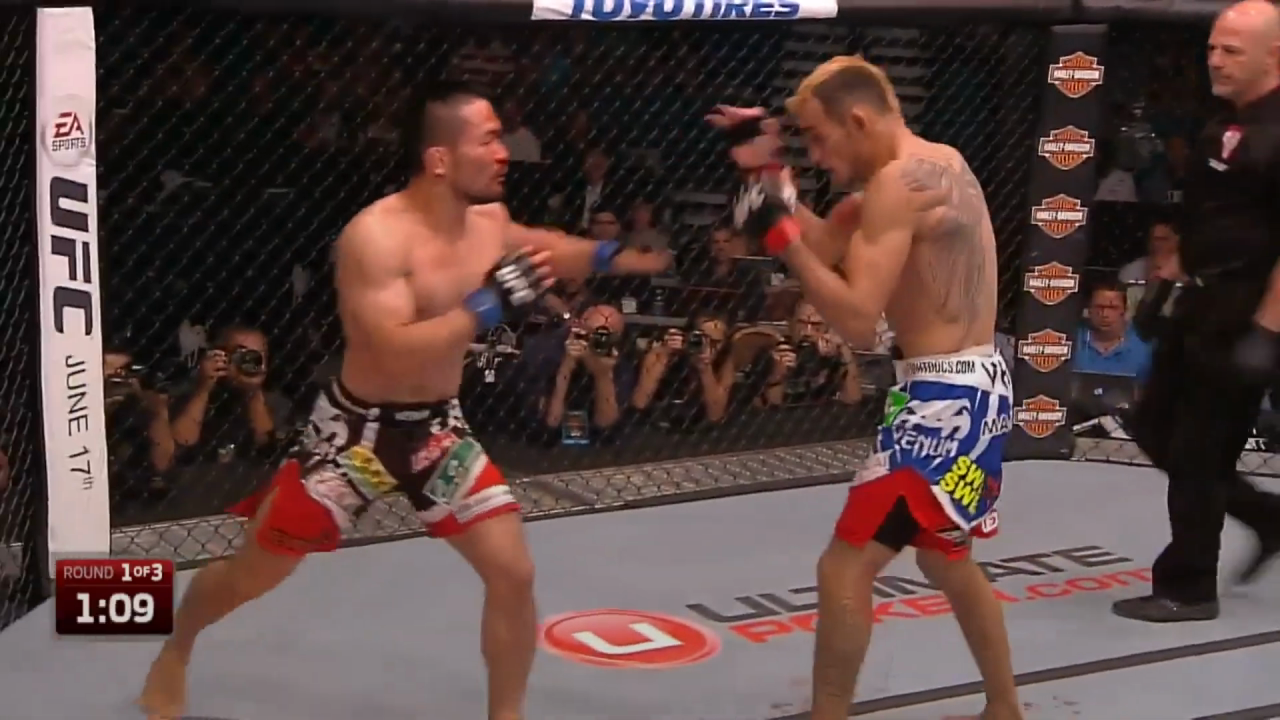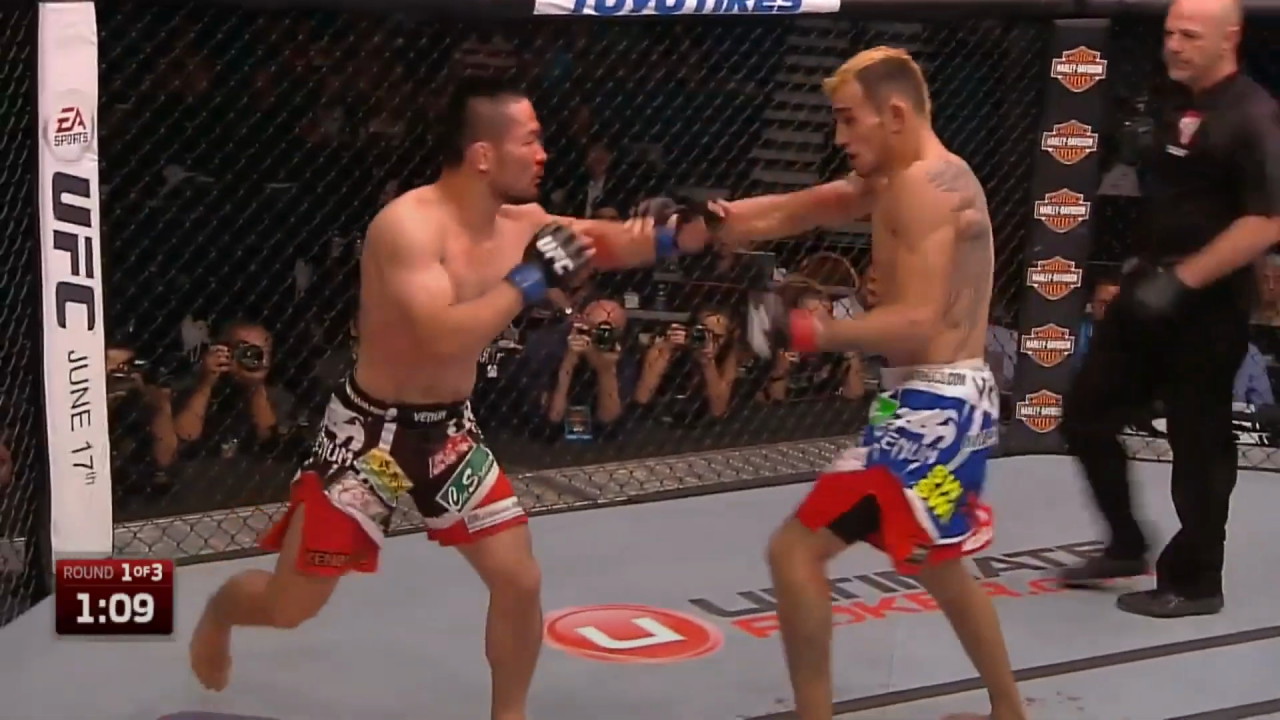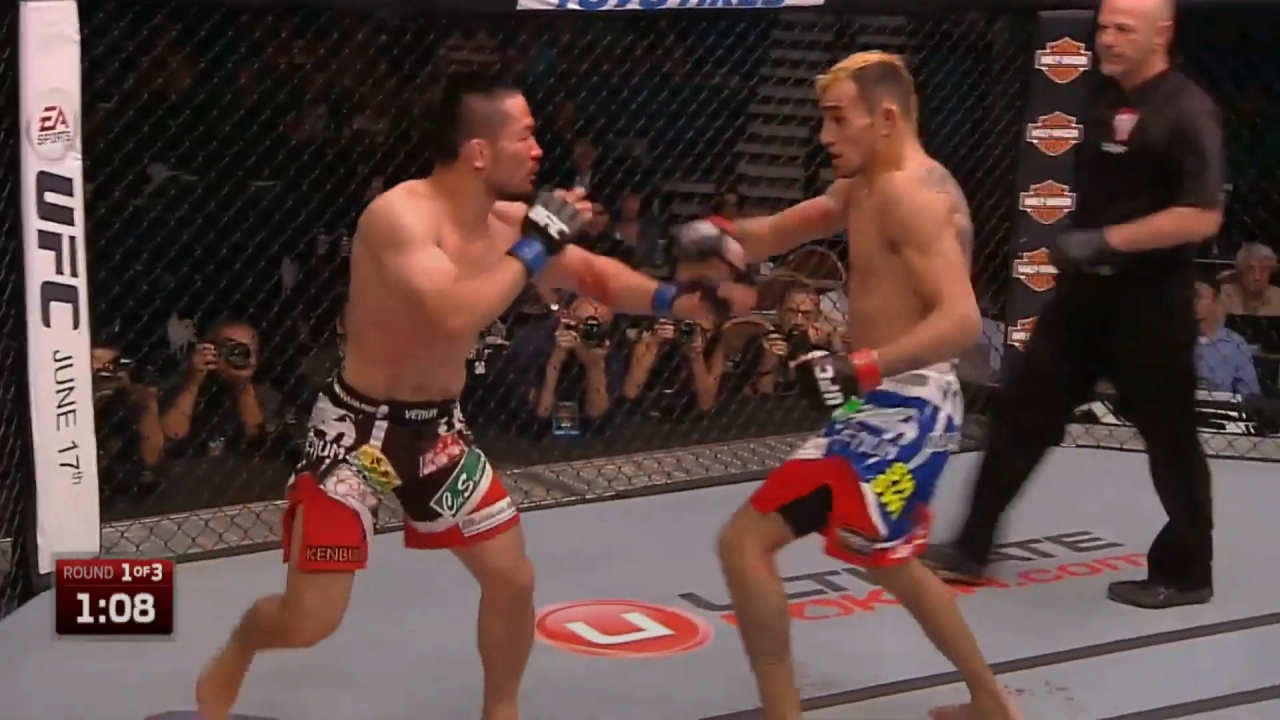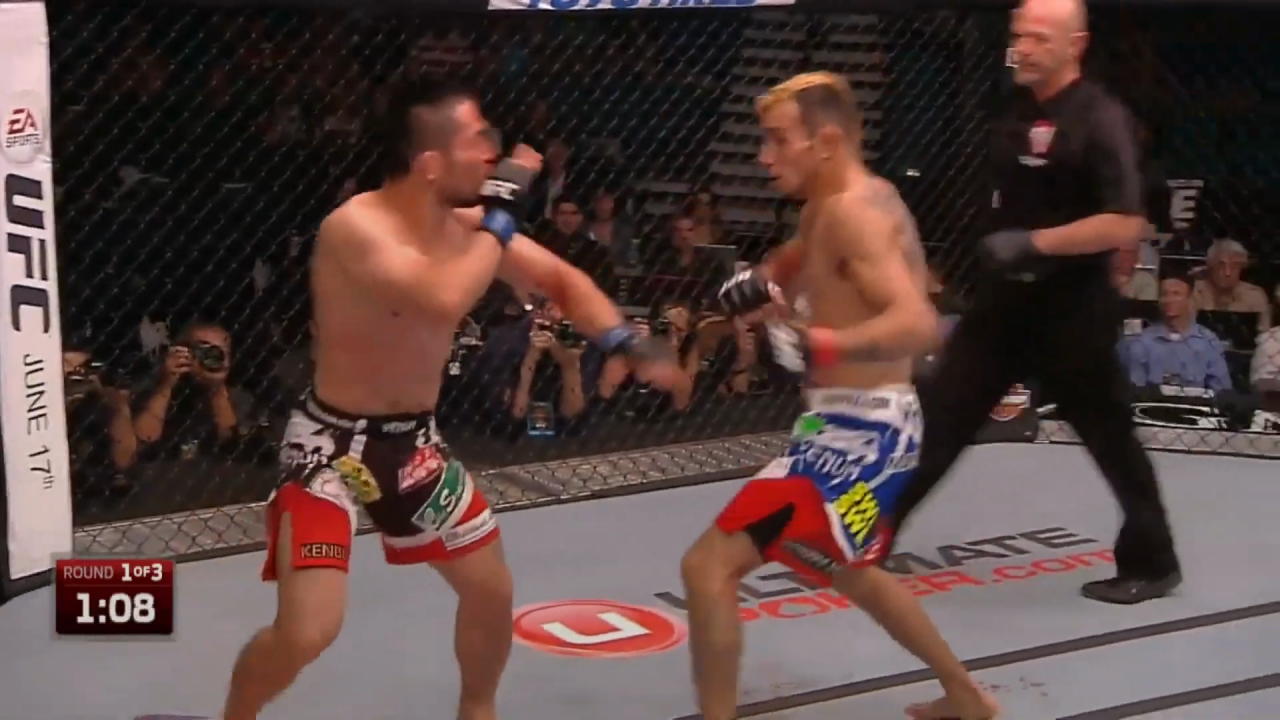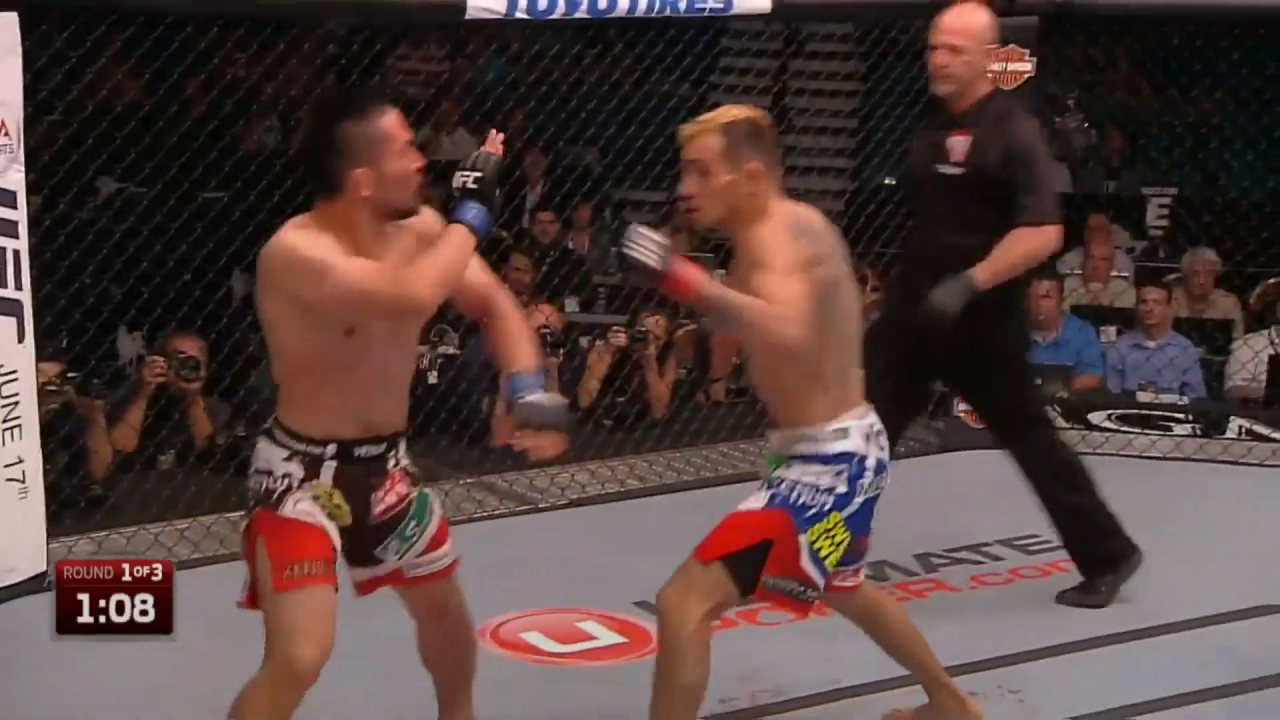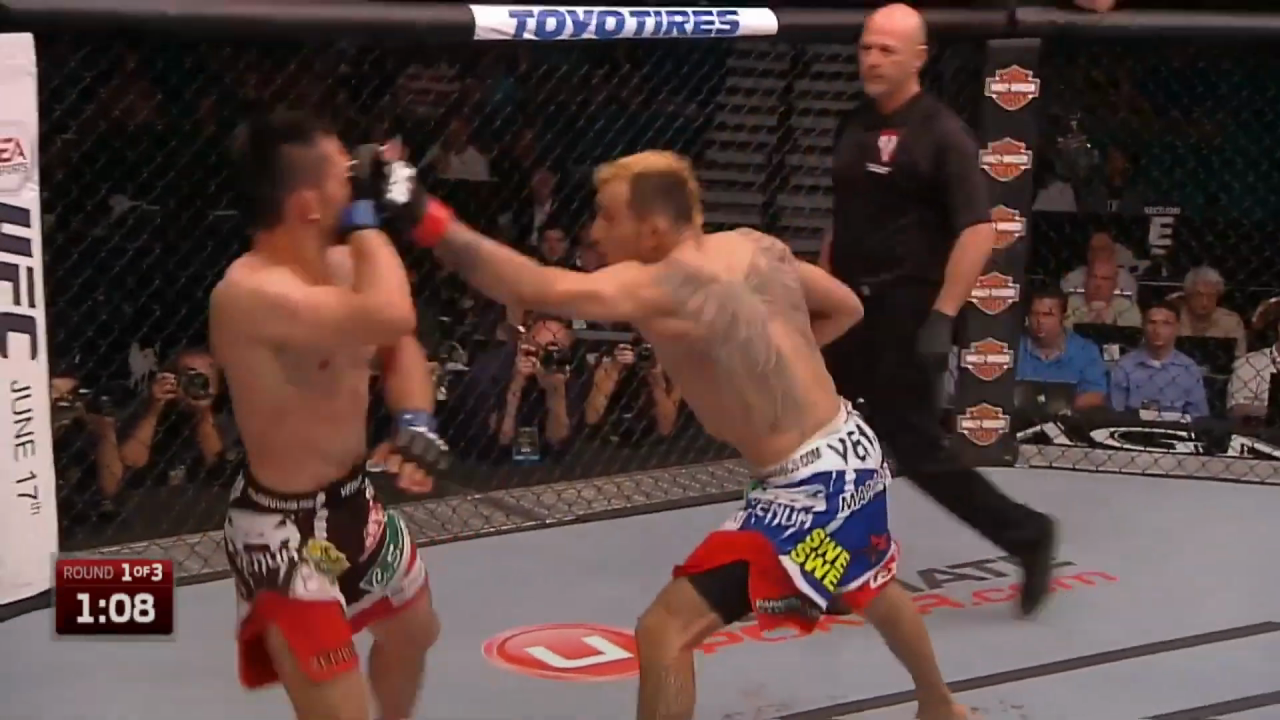
dt=0.1s
person 1, frame 1
left shoulder: (904, 182)
right shoulder: (924, 164)
left elbow: (856, 312)
right elbow: (828, 239)
left wrist: (782, 235)
right wrist: (769, 169)
left hip: (946, 395)
right hip: (970, 390)
left knee: (844, 572)
right knee: (945, 560)
person 1, frame 2
left shoulder: (925, 186)
right shoulder: (896, 177)
left elbow: (916, 324)
right elbow: (798, 211)
left wrist: (809, 332)
right wrist: (720, 215)
left hip: (930, 404)
right hip: (954, 400)
left knee: (794, 552)
right knee: (938, 566)
person 1, frame 3
left shoulder: (912, 192)
right shoulder: (872, 185)
left elbow: (961, 321)
right elbow: (782, 230)
left wrist: (867, 365)
right wrist: (720, 235)
left hip: (898, 411)
right hip: (918, 407)
left knee: (743, 542)
right knee: (890, 562)
person 1, frame 4
left shoulder: (852, 211)
right shoulder: (830, 206)
left elbow: (915, 321)
right elbow: (787, 272)
left wrist: (821, 345)
right wrist: (756, 289)
left hip: (857, 430)
right hip: (874, 424)
left knee: (708, 567)
right knee: (853, 575)
person 1, frame 5
left shoulder: (774, 242)
right shoulder: (804, 222)
left elbow: (786, 335)
left wrist: (687, 282)
right wrist: (736, 328)
left hip: (823, 463)
right hip: (850, 445)
left knee: (681, 605)
right knee: (841, 588)
person 1, frame 6
left shoulder: (660, 284)
right shoulder: (757, 247)
right elbow: (847, 309)
left hip: (809, 488)
right hip: (853, 454)
left knee: (664, 634)
right knee: (871, 591)
person 2, frame 1
left shoulder: (489, 221)
right shoulder: (374, 236)
left elbow: (540, 250)
right elbow: (394, 352)
left wrist: (609, 256)
right wrist: (493, 301)
left hip: (438, 427)
right hip: (353, 428)
left knee: (513, 572)
right knee: (251, 571)
right ankle: (176, 649)
person 2, frame 2
left shoulder: (519, 222)
right shoulder: (406, 225)
left elbow: (592, 240)
right elbow: (442, 337)
left wrist: (666, 240)
right wrist: (533, 277)
left hip: (450, 427)
right hip: (369, 428)
left knee: (517, 581)
right knee: (292, 602)
right ankle: (217, 616)
person 2, frame 3
left shoulder: (507, 219)
right shoulder: (396, 216)
left elbow: (591, 272)
right elbow: (455, 317)
left wrist: (677, 298)
right wrist: (532, 245)
left hip: (438, 426)
right hip: (357, 430)
left knee: (513, 580)
right knee: (311, 619)
right ankle: (238, 652)
person 2, frame 4
left shoulder: (467, 225)
right shoulder: (355, 228)
left elbow: (560, 279)
right elbow: (441, 301)
left wrist: (625, 342)
right wrist: (499, 221)
left hip: (413, 441)
right hip: (333, 441)
left knee: (491, 590)
right knee: (308, 632)
person 2, frame 5
left shoulder: (414, 233)
right shoulder: (295, 256)
left elbow: (495, 305)
right elbow: (415, 298)
left wrist: (530, 389)
right wrist: (472, 209)
left hip: (383, 463)
right hip: (300, 469)
left knee: (445, 612)
right knee: (298, 660)
person 2, frame 6
left shoulder: (344, 257)
right shoulder: (251, 296)
left elbow: (400, 343)
right elbow: (389, 317)
left wrist: (416, 425)
right wrist: (368, 214)
left hip: (351, 500)
right hip: (281, 529)
left knee: (415, 630)
person 3, frame 1
right shoulder: (1228, 121)
right wrist: (1166, 279)
right hip: (1201, 305)
left knee: (1199, 450)
right knee: (1158, 430)
left ankle: (1182, 589)
person 3, frame 2
right shoulder: (1182, 105)
left wrist: (1181, 278)
left hip: (1207, 301)
right hip: (1155, 287)
left knee: (1198, 442)
right knee: (1086, 411)
right ankle: (1126, 543)
person 3, frame 3
left shoulder: (1186, 111)
right shoulder: (1106, 100)
left elbow: (1202, 216)
left wrist: (1106, 242)
left hip: (1150, 296)
right hip: (1087, 286)
left knee: (1168, 434)
right knee: (1021, 411)
person 3, frame 4
left shoulder: (1100, 120)
right shoulder: (1015, 109)
left elbow: (1125, 224)
left wrist: (1032, 244)
left hip: (1072, 302)
right hip: (1004, 293)
left knee: (1107, 435)
right knee: (942, 414)
person 3, frame 5
left shoulder: (1013, 133)
right shoulder: (930, 125)
left elbow: (1041, 234)
left wrist: (966, 284)
left hip: (976, 314)
right hip: (912, 307)
left knee: (1026, 437)
person 3, frame 6
left shoulder: (941, 132)
right shoulder: (856, 126)
left elbow: (978, 231)
left wrist: (942, 318)
left hip: (905, 314)
left knee: (911, 446)
